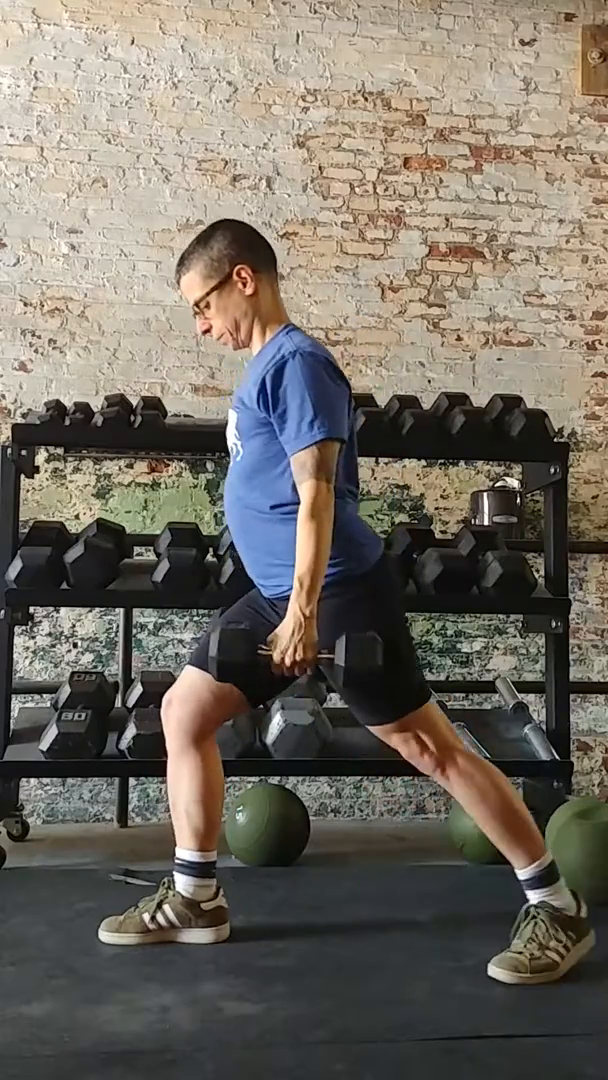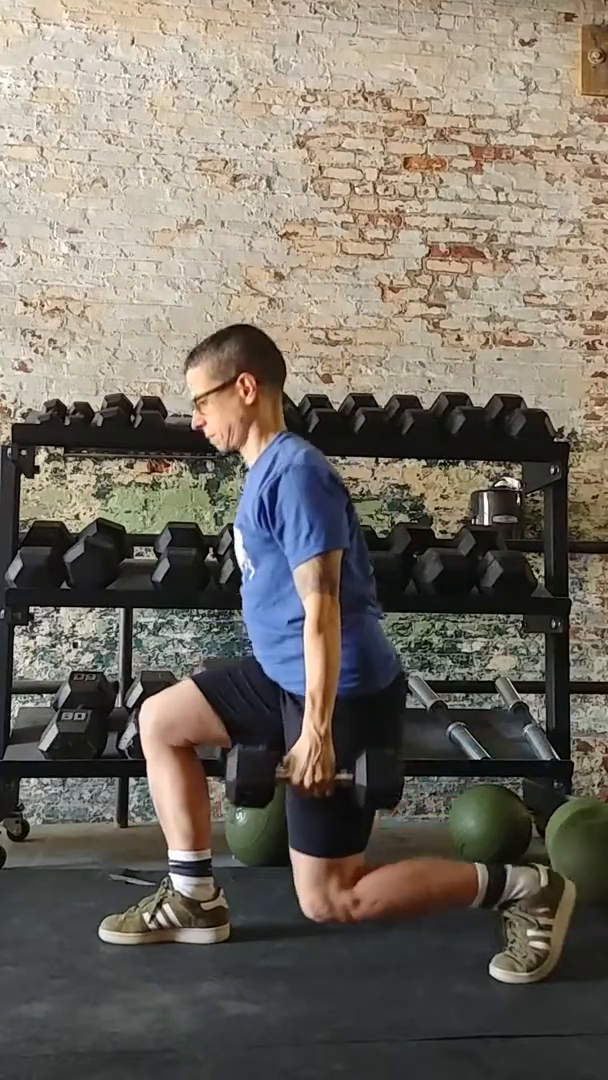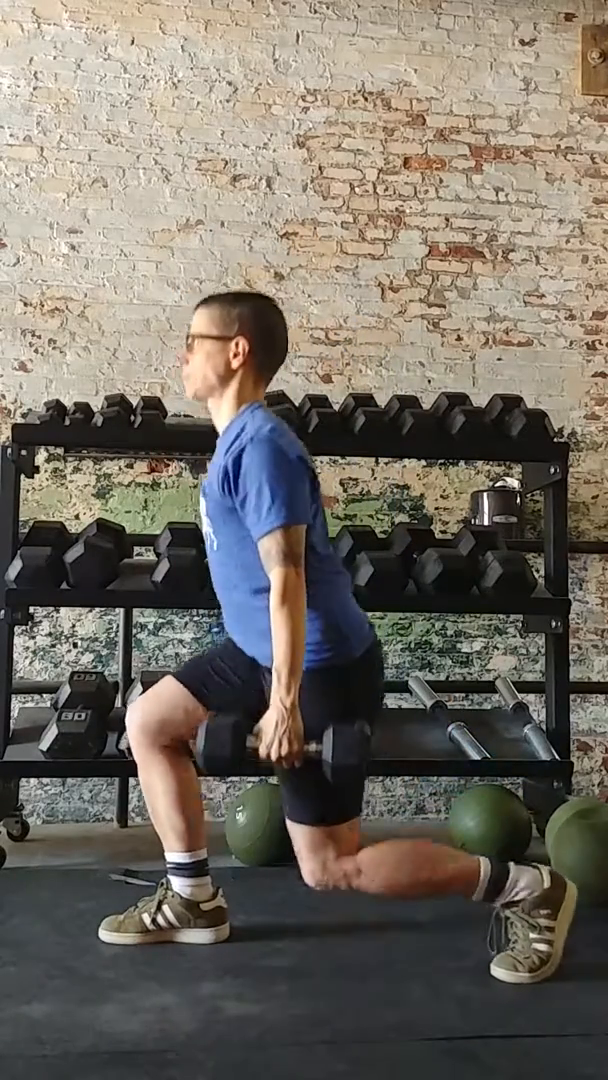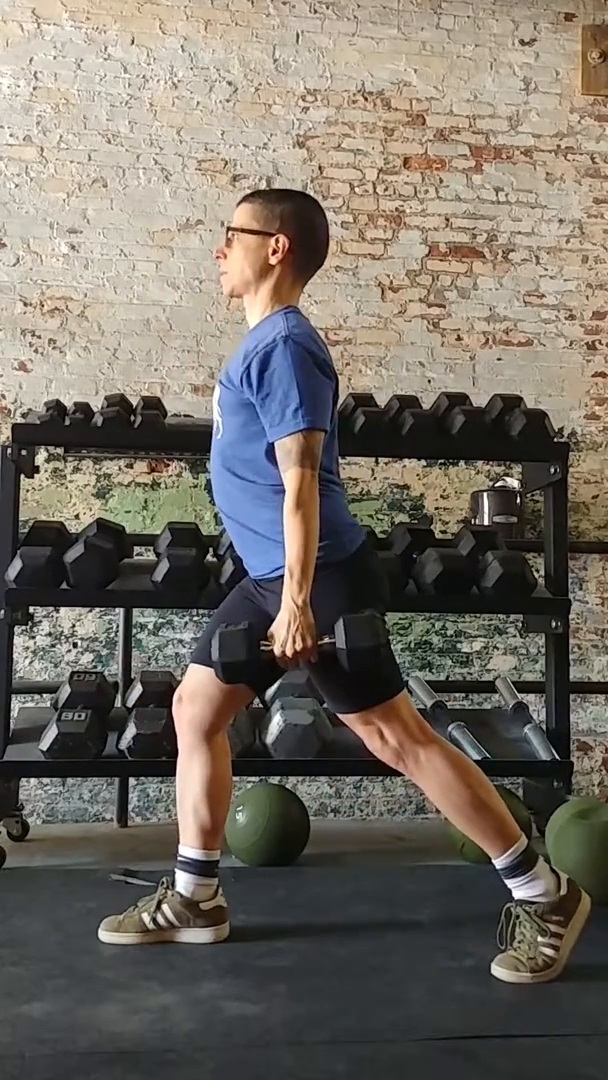
dt=1s
person 1, frame 1
left shoulder: (296, 362)
right shoulder: (266, 368)
left elbow: (317, 497)
left wrist: (304, 612)
left hip: (337, 590)
right hip: (276, 590)
left knee: (430, 747)
right knee: (182, 712)
left ankle: (555, 906)
right ankle: (194, 898)
person 1, frame 2
left shoulder: (296, 473)
right shoulder: (267, 471)
left elbow: (323, 610)
left wrist: (318, 729)
left hip: (344, 692)
right hip: (286, 675)
left knee: (328, 897)
right knee: (159, 721)
left ankle: (526, 890)
right ankle: (194, 898)
person 1, frame 3
left shoulder: (259, 444)
right shoulder: (237, 440)
left elbow: (288, 580)
left wrist: (284, 702)
right wrist: (268, 685)
left hip: (323, 664)
right hip: (265, 651)
left knee: (330, 864)
right knee: (148, 723)
left ankle: (527, 888)
right ankle: (192, 898)
person 1, frame 4
left shoulder: (285, 346)
right shoulder: (264, 343)
left elbow: (301, 483)
left wrist: (298, 603)
left hip: (318, 577)
right hip: (269, 575)
left knee: (398, 736)
right knee: (193, 712)
left ankle: (544, 893)
right ankle: (193, 898)
